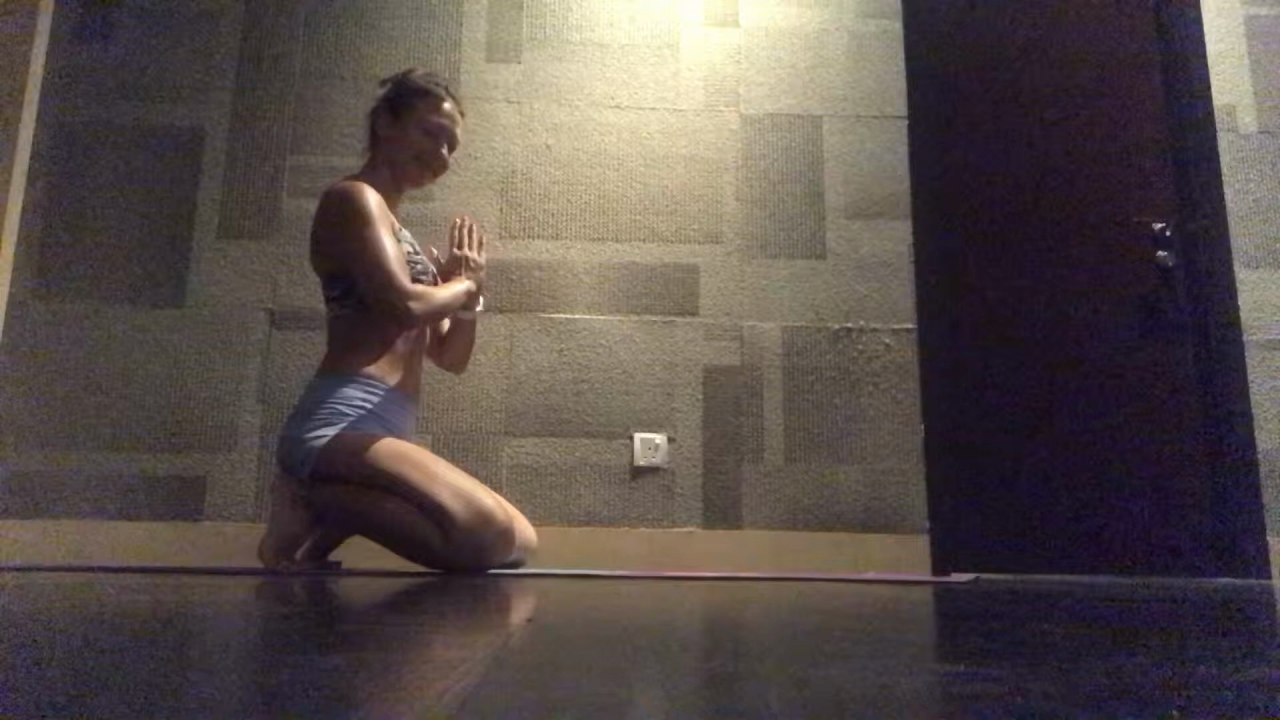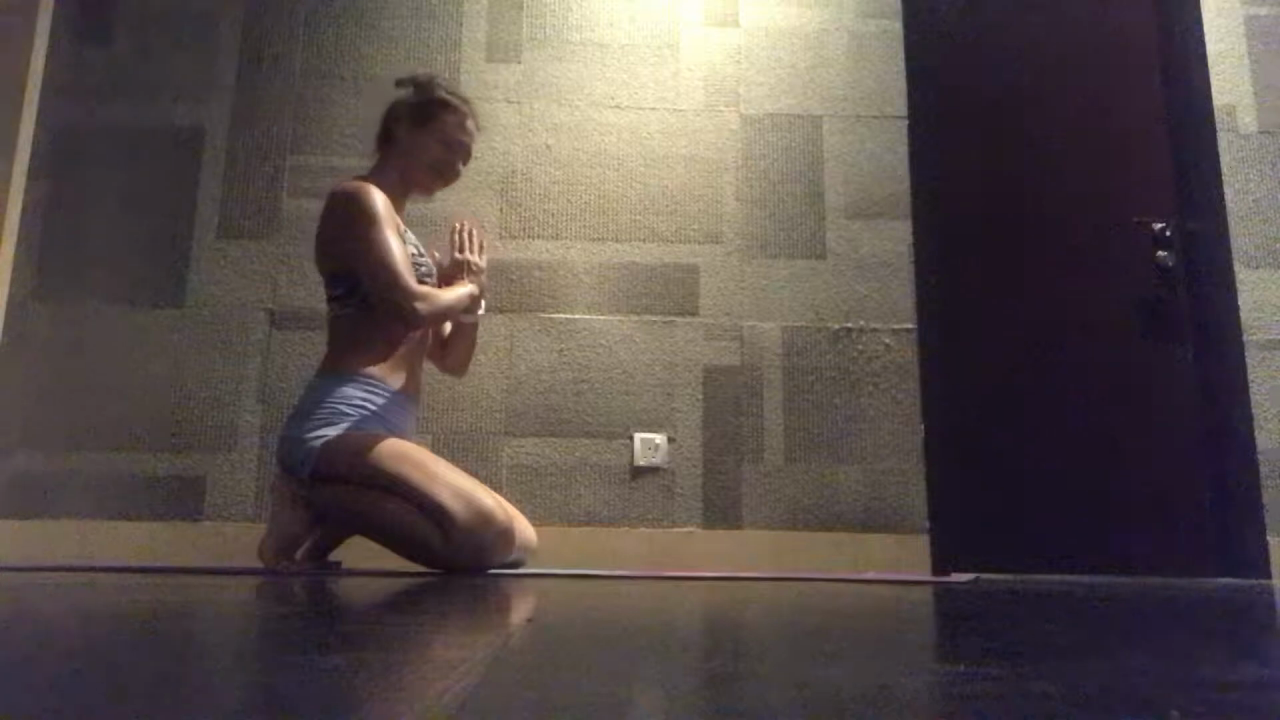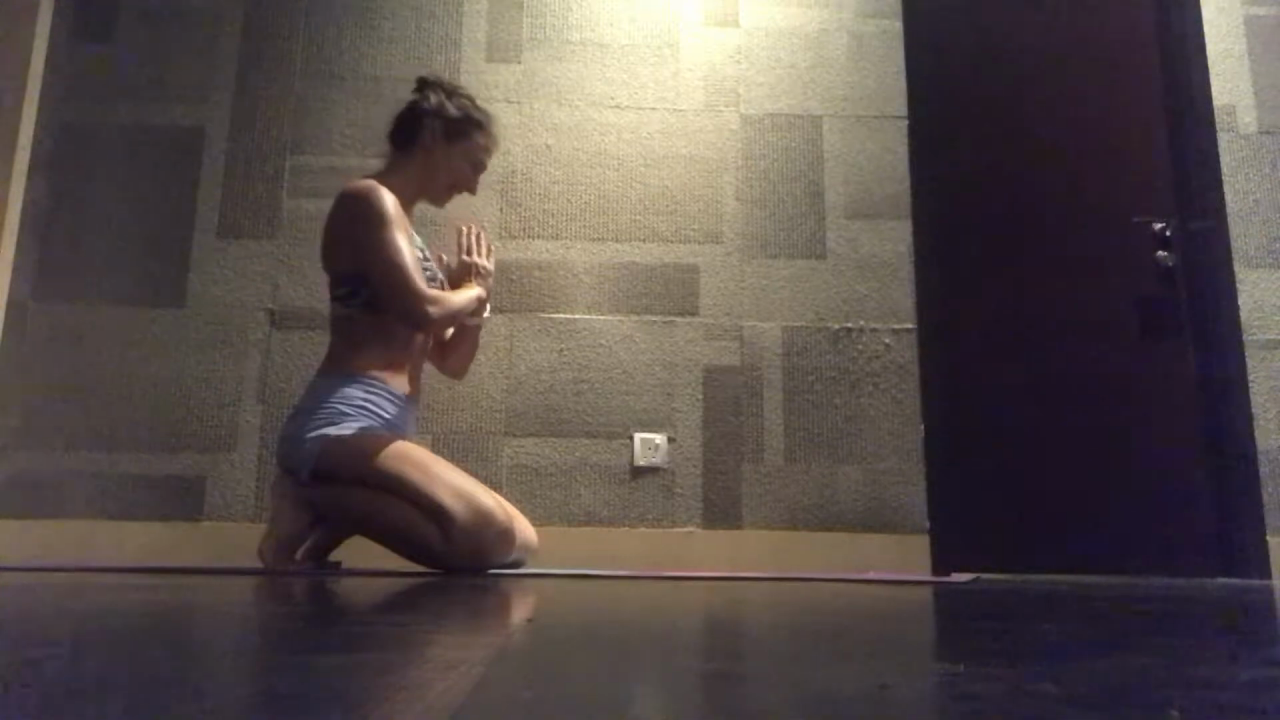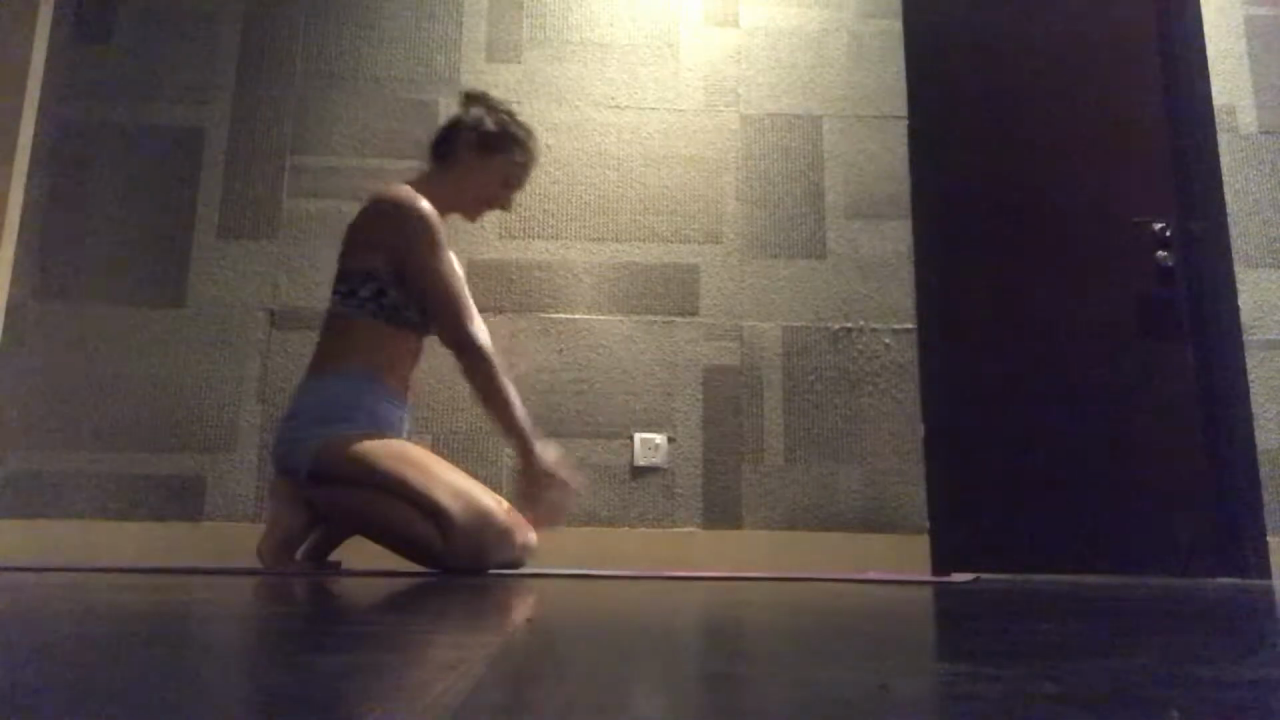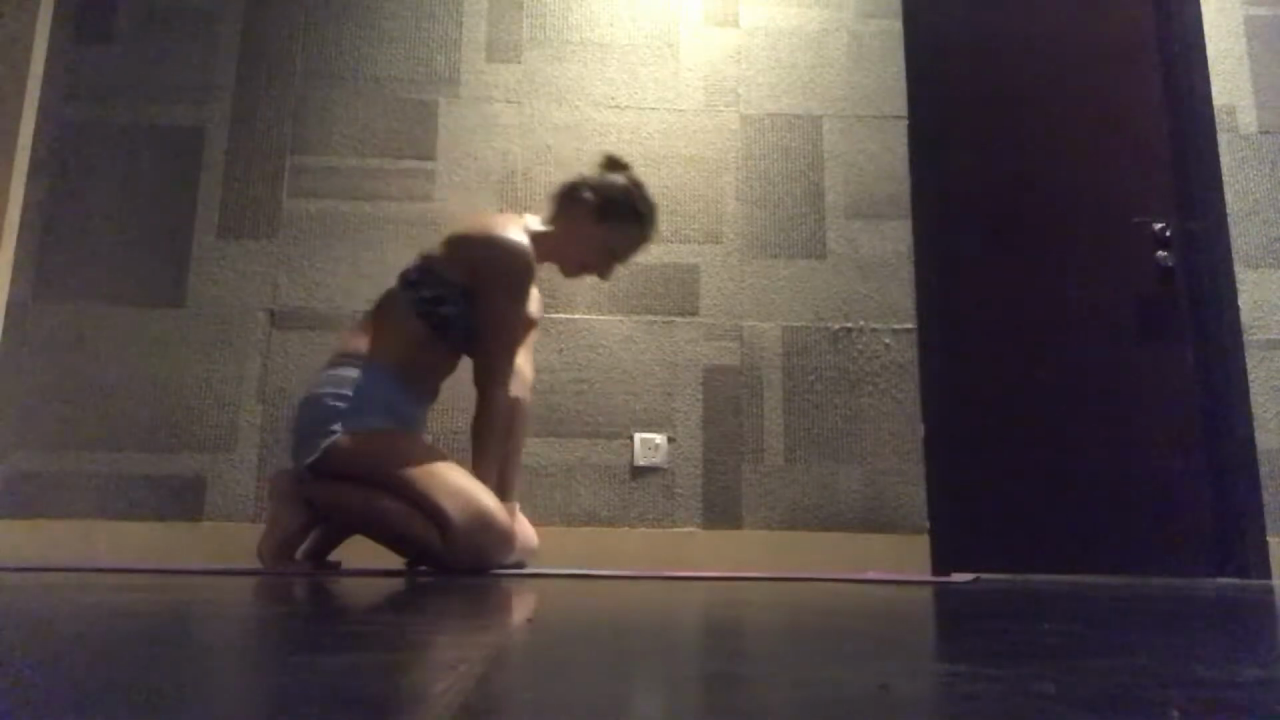
dt=0.4s
person 1, frame 1
left shoulder: (400, 234)
right shoulder: (354, 199)
left elbow: (451, 357)
right elbow: (403, 306)
left wrist: (469, 290)
right wrist: (463, 286)
left hip: (382, 432)
right hip: (341, 425)
left knee: (517, 541)
right knee: (489, 536)
left ankle: (327, 519)
right ankle: (315, 501)
person 1, frame 2
left shoulder: (403, 235)
right shoulder: (361, 200)
left elbow: (452, 360)
right elbow: (410, 306)
left wrist: (469, 294)
right wrist: (466, 289)
left hip: (383, 433)
right hip: (342, 426)
left knee: (518, 540)
right knee: (489, 535)
left ankle: (329, 516)
right ankle: (314, 501)
person 1, frame 3
left shoulder: (404, 230)
right shoulder: (369, 201)
left elbow: (450, 360)
right elbow: (422, 310)
left wrist: (472, 299)
right wrist: (476, 292)
left hip: (382, 432)
right hip: (342, 427)
left knee: (519, 541)
right knee: (490, 538)
left ankle: (328, 516)
right ankle: (314, 501)
person 1, frame 4
left shoulder: (444, 260)
right shoulder: (405, 211)
left elbow: (480, 358)
right elbow: (468, 343)
left wrist: (533, 452)
right wrist: (534, 451)
left hip: (377, 428)
right hip: (334, 425)
left knee: (516, 539)
right knee: (489, 537)
left ankle: (330, 519)
right ankle: (314, 501)
person 1, frame 5
left shoulder: (528, 305)
right shoulder: (509, 249)
left elbow: (513, 400)
right elbow: (494, 393)
left wrist: (499, 502)
right wrist: (490, 504)
left hip: (384, 417)
right hip: (347, 412)
left knee: (518, 541)
right knee: (487, 537)
left ankle: (328, 505)
right ankle: (306, 493)
